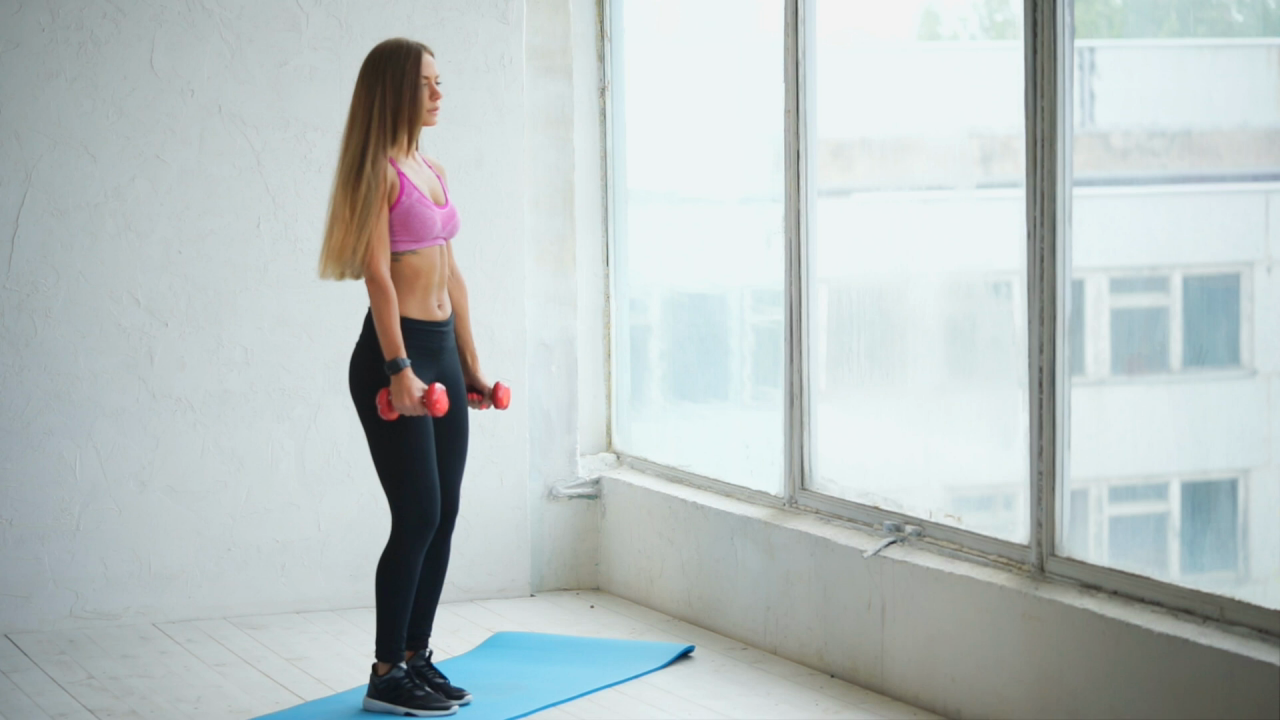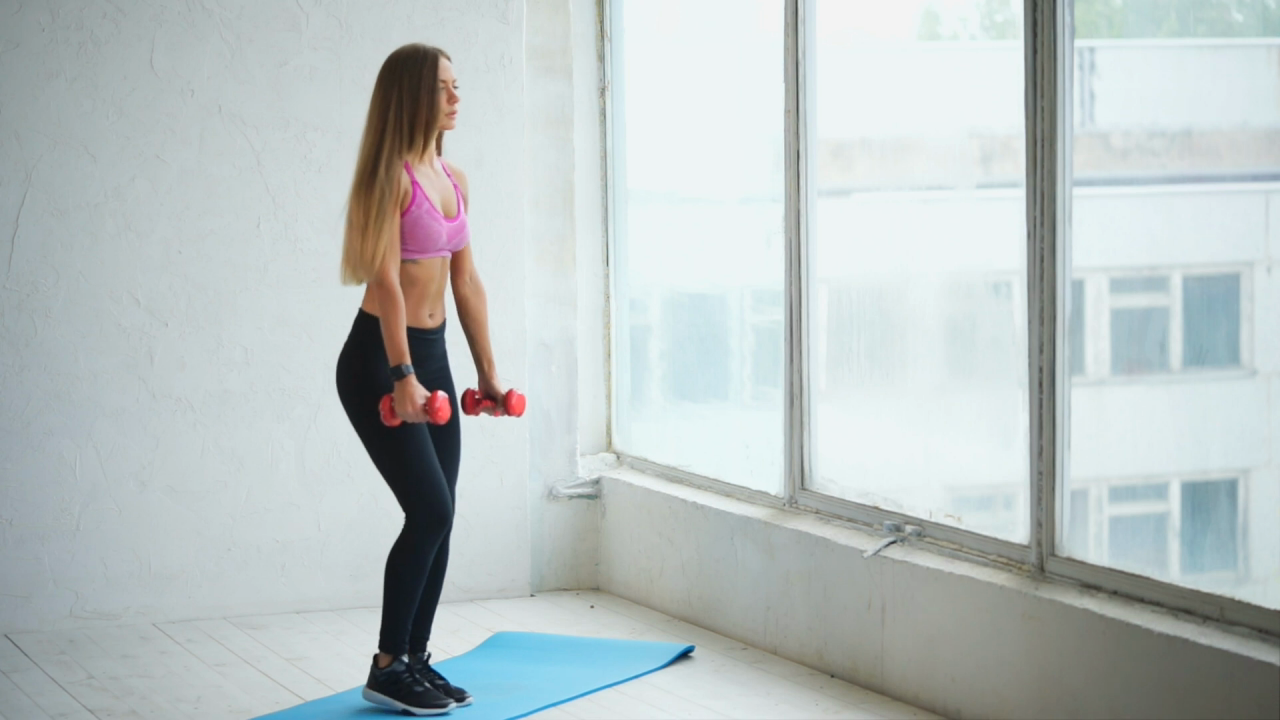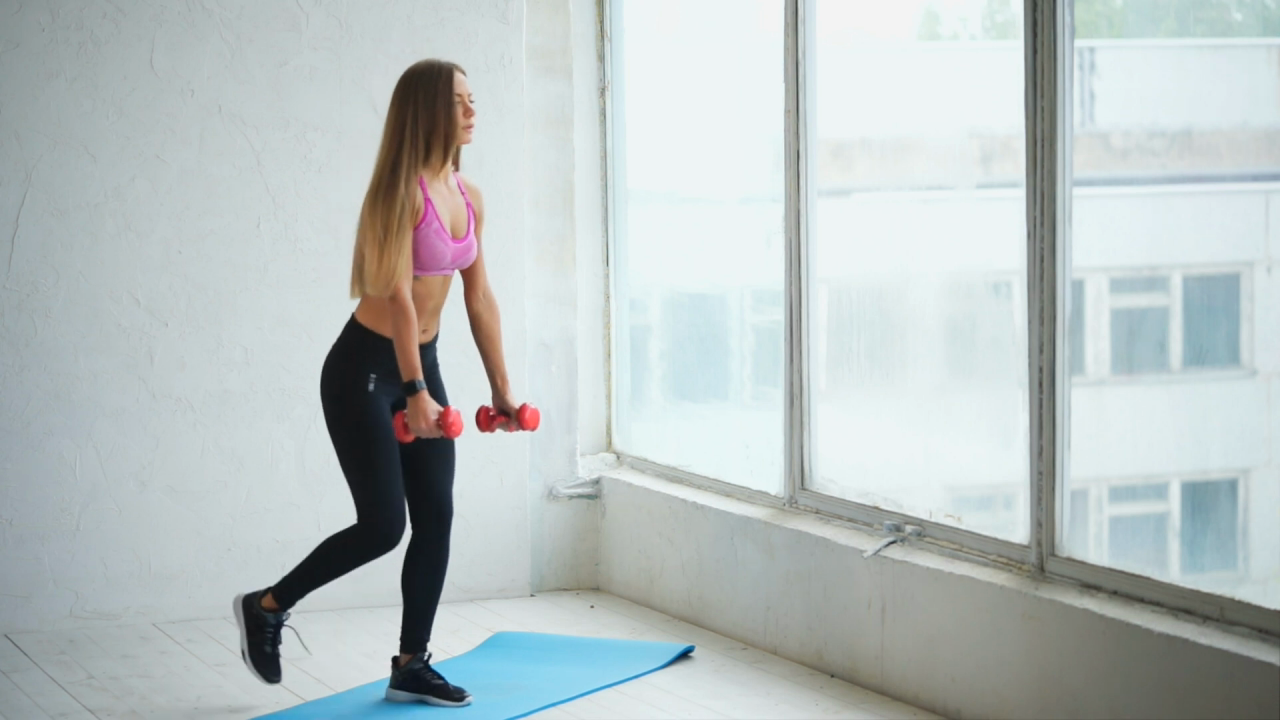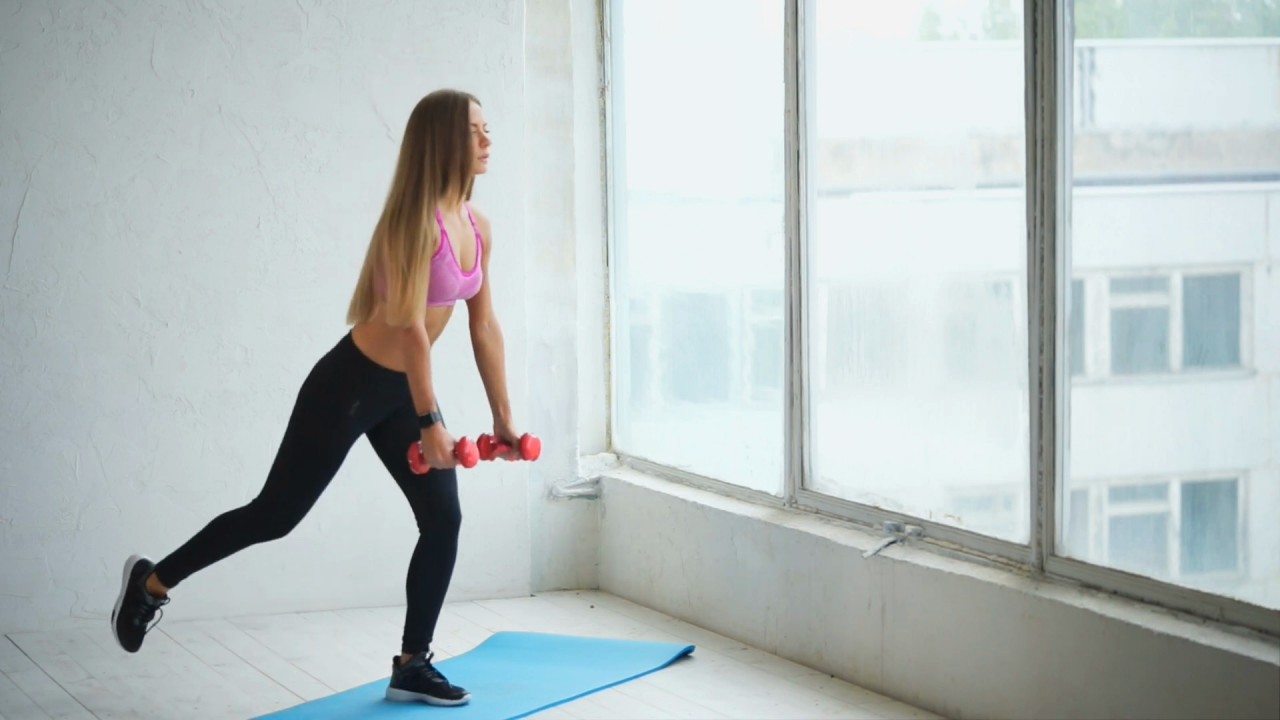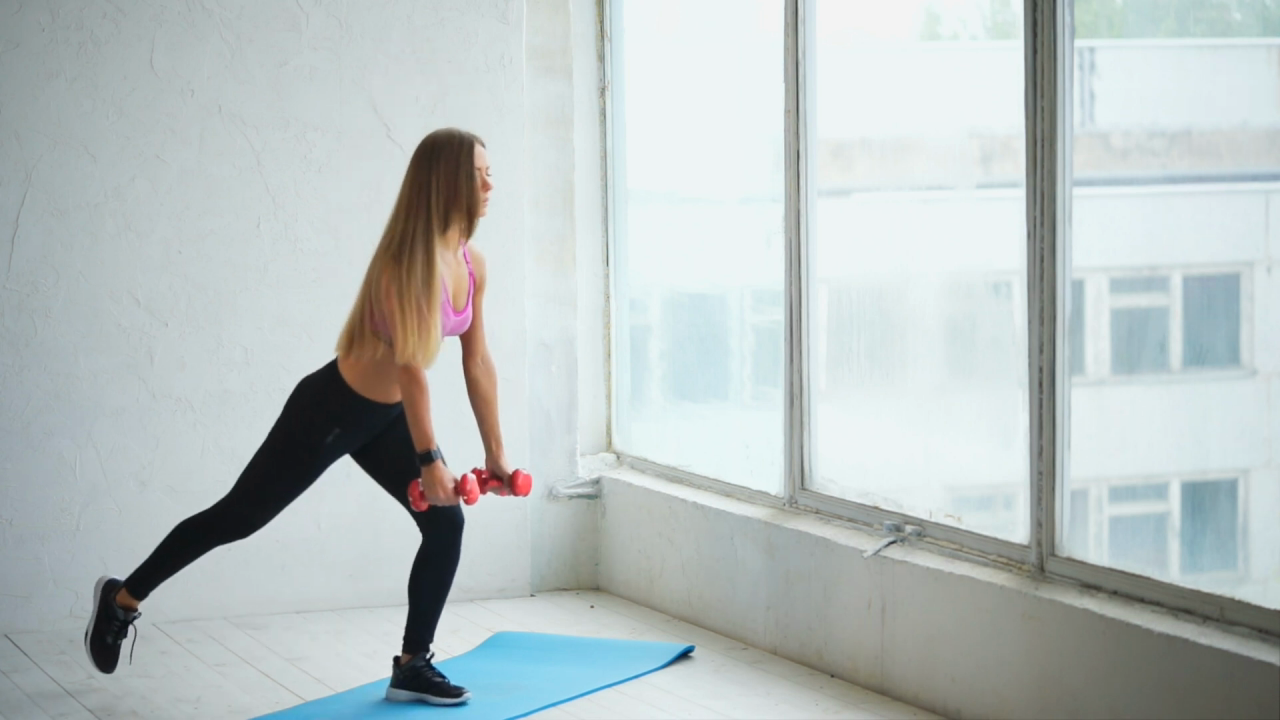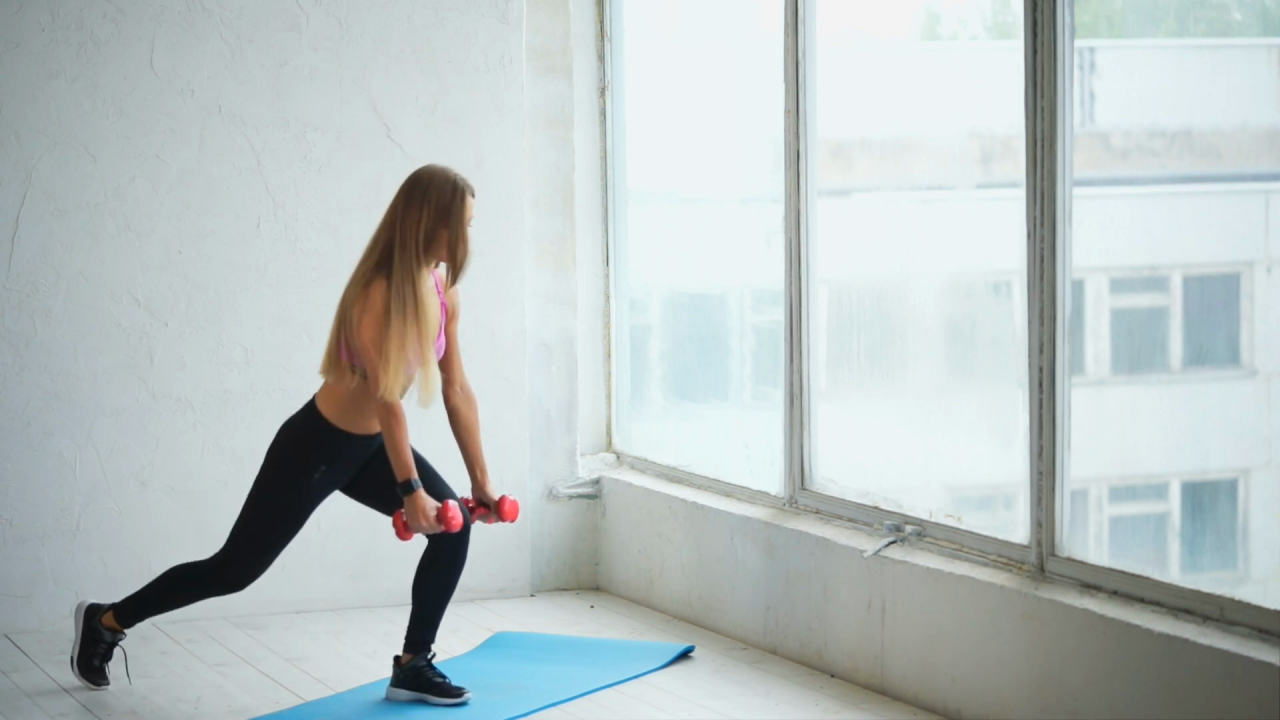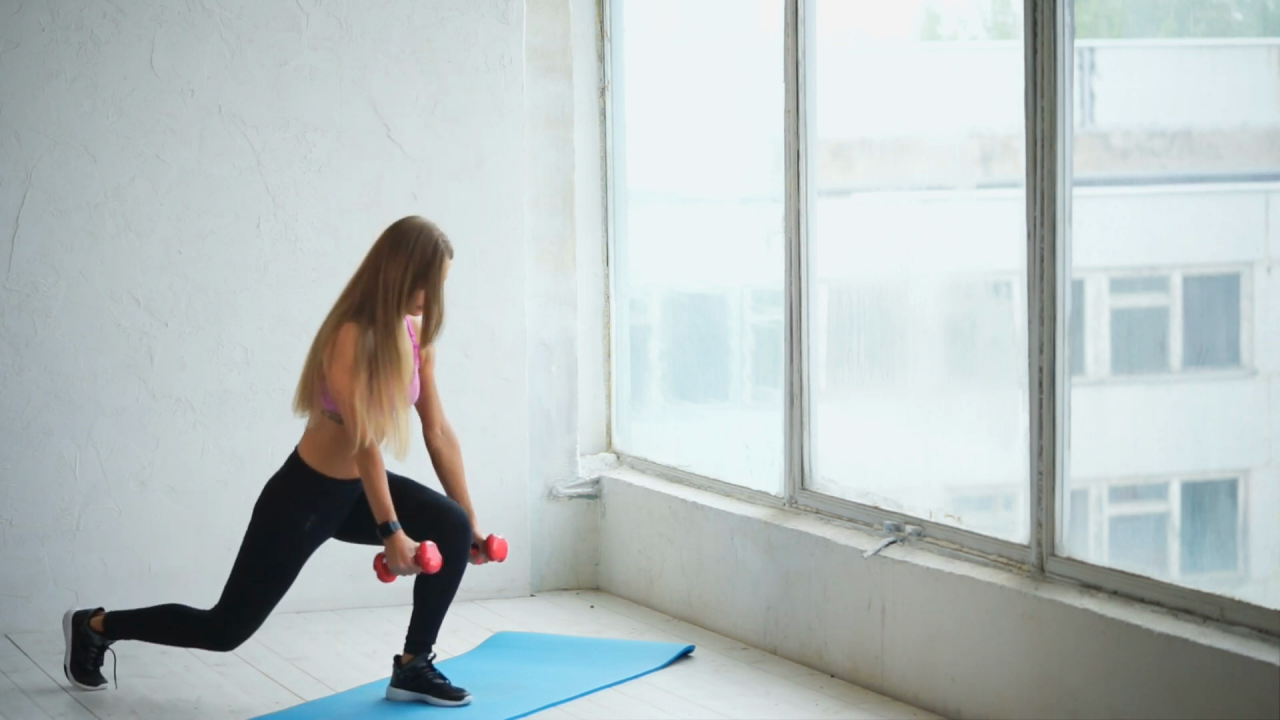
dt=0.4s
person 1, frame 1
left shoulder: (432, 170)
right shoulder: (375, 172)
right elbow: (377, 276)
left wrist: (470, 367)
right wrist: (398, 370)
left hip: (439, 353)
right hip: (394, 357)
left knee: (443, 517)
right knee: (417, 519)
left ankle: (415, 658)
person 1, frame 2
left shoulder: (452, 178)
right shoulder: (387, 178)
left elbow: (465, 282)
right elbow: (384, 282)
left wrist: (487, 373)
right wrist: (400, 377)
left hip: (430, 355)
right hip: (375, 360)
left knee: (439, 517)
right knee: (430, 511)
left ankle: (412, 662)
right ankle: (385, 665)
person 1, frame 3
left shoulder: (469, 192)
right shoulder: (401, 193)
left elbow: (480, 298)
right elbow: (400, 297)
left wrist: (502, 388)
right wrist: (415, 393)
left hip: (423, 362)
right hip: (361, 368)
left knee: (436, 519)
right knee: (380, 526)
left ankle: (411, 667)
right ankle: (264, 609)
person 1, frame 4
left shoulder: (479, 226)
right shoulder: (413, 222)
left elbow: (485, 327)
right elbow: (411, 328)
left wrist: (503, 417)
right wrist: (431, 422)
left hip: (398, 391)
right hip: (348, 384)
left knee: (444, 519)
right knee: (275, 515)
left ankle: (412, 666)
right ankle: (151, 582)
person 1, frame 5
left shoulder: (473, 263)
right shoulder: (408, 260)
left elbow: (477, 362)
right elbow: (410, 366)
left wrist: (495, 453)
right wrist: (429, 459)
left hip: (384, 416)
right hip: (330, 409)
left knee: (447, 522)
right knee: (235, 518)
left ankle: (412, 667)
right ankle: (121, 598)
person 1, frame 6
left shoulder: (443, 292)
right shoulder: (379, 292)
left elbow: (458, 390)
right elbow: (387, 399)
left wrist: (481, 480)
right wrist: (410, 490)
left hip: (368, 446)
right hip: (316, 446)
left knee: (453, 525)
right knee: (232, 570)
left ankle: (413, 666)
right ankle: (104, 622)
person 1, frame 7
left shoulder: (416, 336)
right shoulder: (349, 337)
left elbow: (438, 432)
right elbow: (363, 443)
left wrist: (470, 522)
right wrist: (390, 531)
left hip: (355, 489)
right hip: (304, 495)
left knee: (452, 527)
right knee: (227, 628)
left ankle: (413, 668)
right ankle: (93, 627)
